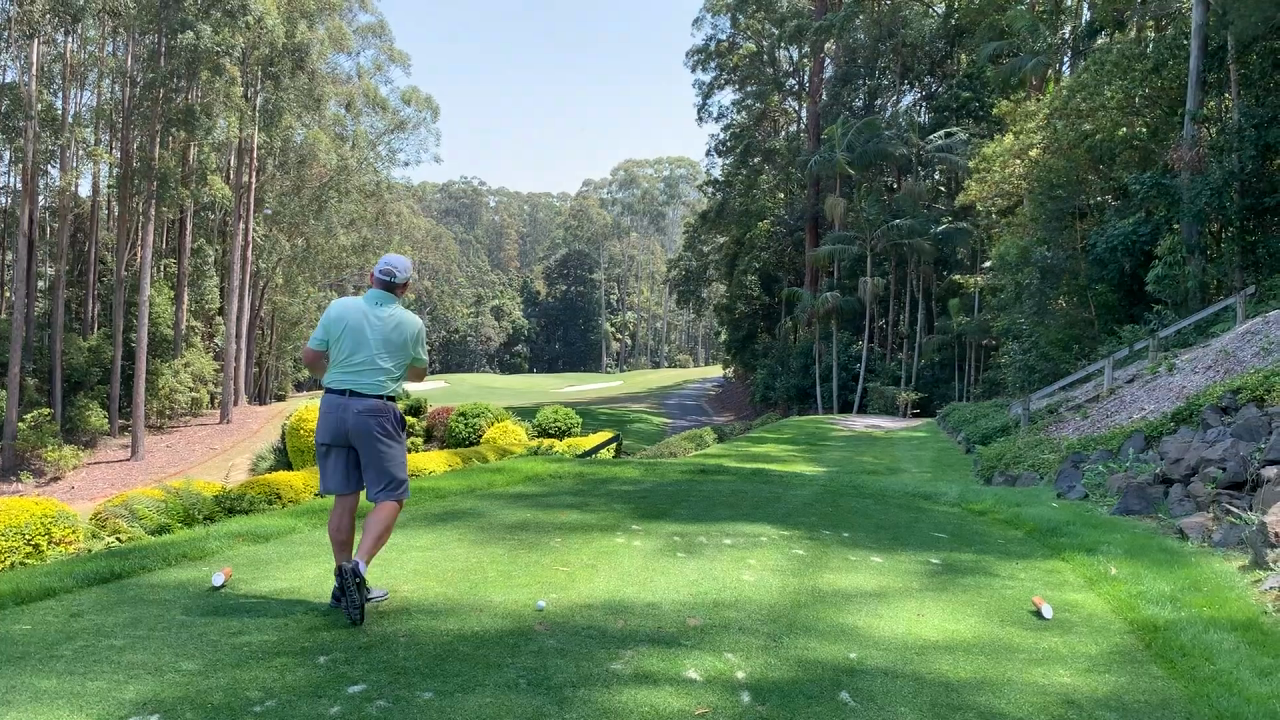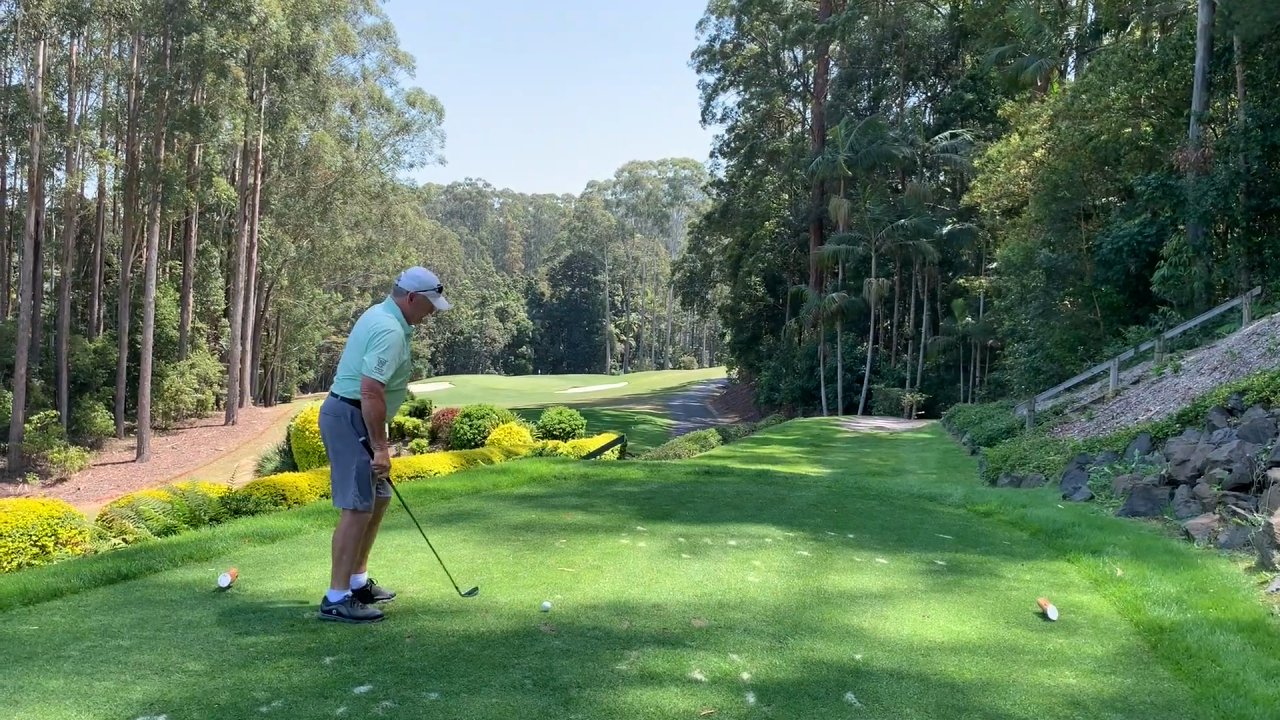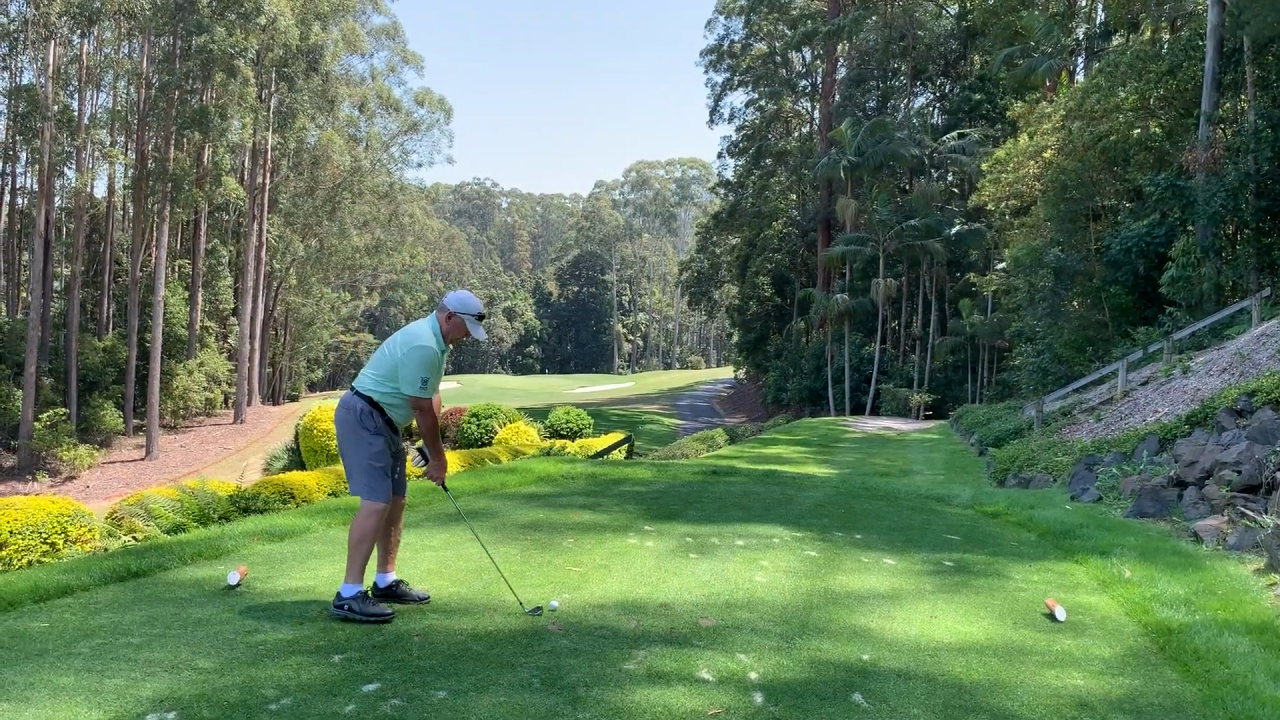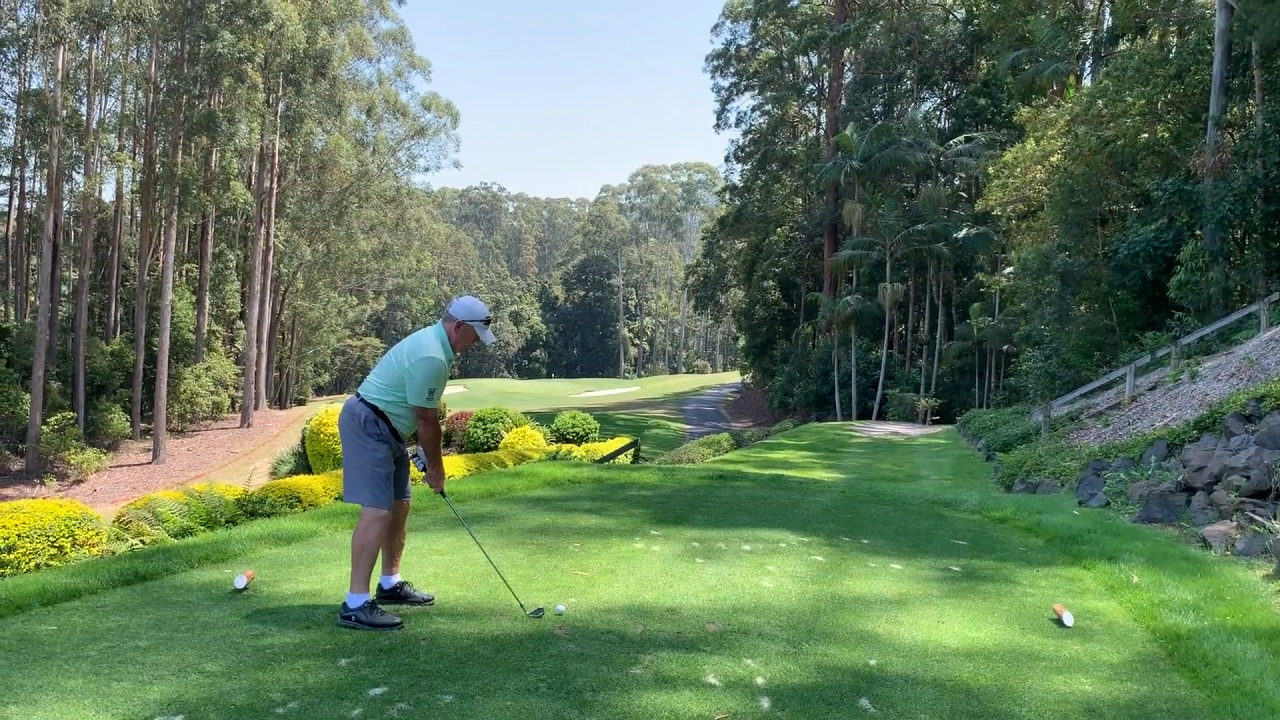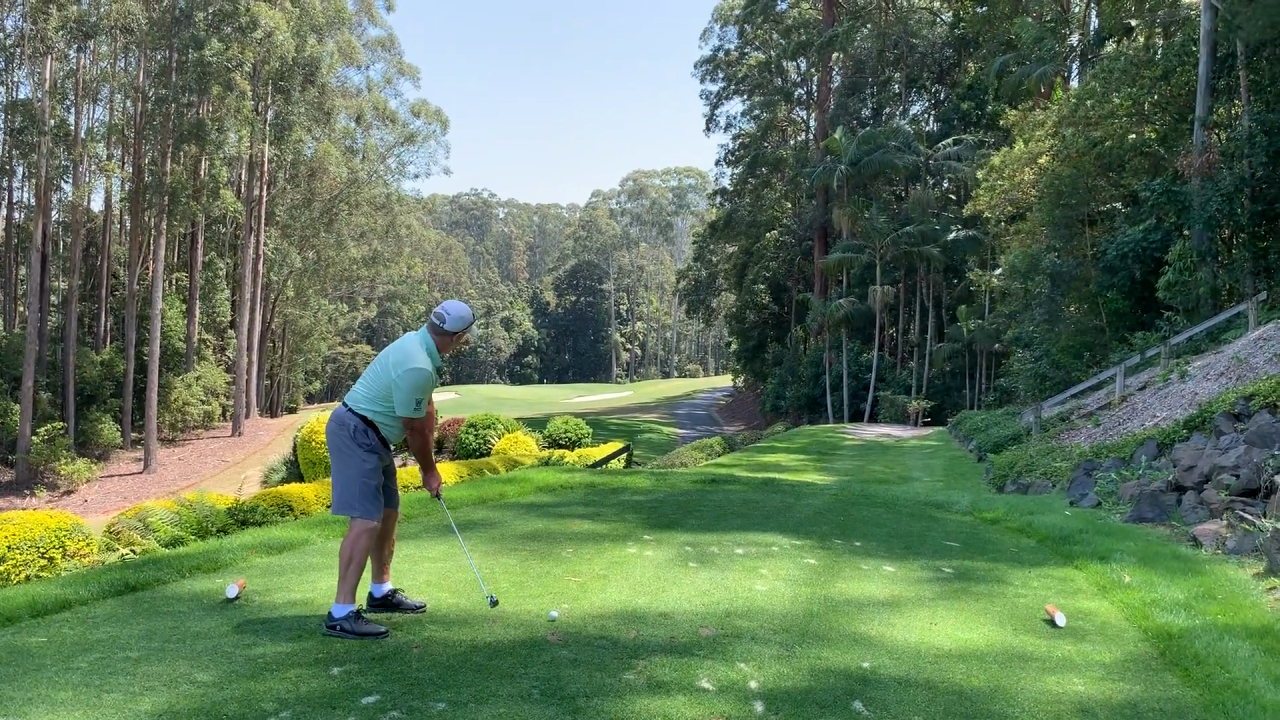
dt=0.7s
person 1, frame 1
left shoulder: (338, 309)
right shoulder: (411, 324)
left elbow: (311, 360)
right elbow: (419, 372)
left hip: (334, 408)
right hip: (376, 414)
left knee: (344, 499)
right knee: (391, 498)
left ankle: (347, 581)
right ankle: (355, 566)
person 1, frame 2
left shoulder: (380, 315)
right shoulder: (389, 330)
right elbow: (371, 391)
left wrist: (376, 440)
right wrist: (380, 446)
left hip: (349, 414)
right hip: (352, 420)
left knee: (377, 500)
right knee: (357, 508)
left ankle: (357, 582)
right ankle: (336, 598)
person 1, frame 3
left shoulder: (435, 339)
right shoulder: (422, 346)
left elbow: (431, 398)
right elbow: (422, 409)
left wrist: (433, 450)
right wrist: (438, 456)
left hip: (383, 422)
right hip: (364, 418)
left knee: (394, 501)
right knee: (375, 502)
left ankle: (385, 582)
right ankle: (350, 594)
person 1, frame 4
left shoulder: (434, 341)
right shoulder: (430, 357)
left elbow: (426, 415)
right elbow: (426, 418)
left wrist: (426, 452)
right wrist: (436, 467)
left hip: (385, 428)
right hip: (368, 425)
left knee: (399, 505)
right knee: (377, 511)
left ankle: (390, 583)
right ankle: (356, 604)
person 1, frame 5
left shoulder: (420, 346)
right shoulder: (416, 367)
left elbow: (425, 409)
right elbow: (414, 428)
left wrist: (429, 458)
right wrist: (429, 471)
left hip: (370, 436)
right hip: (356, 435)
left knee: (387, 513)
right knee: (366, 521)
left ankle: (381, 592)
right ankle: (341, 614)
